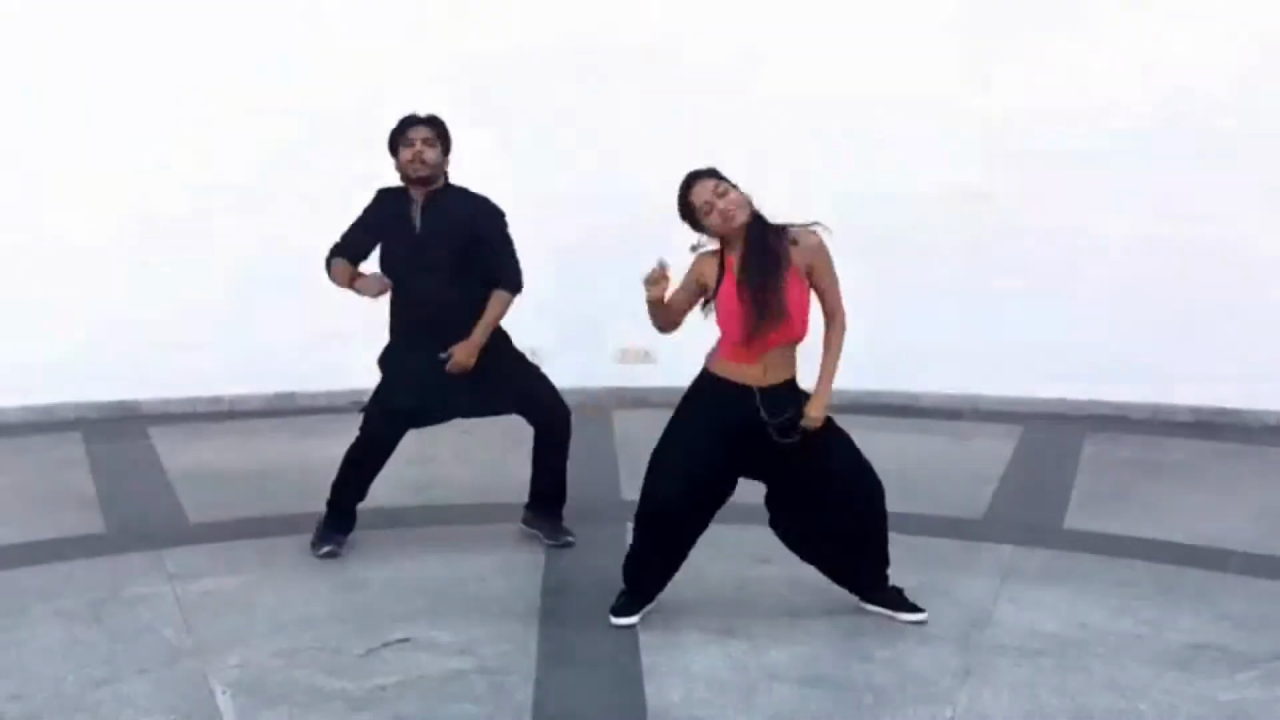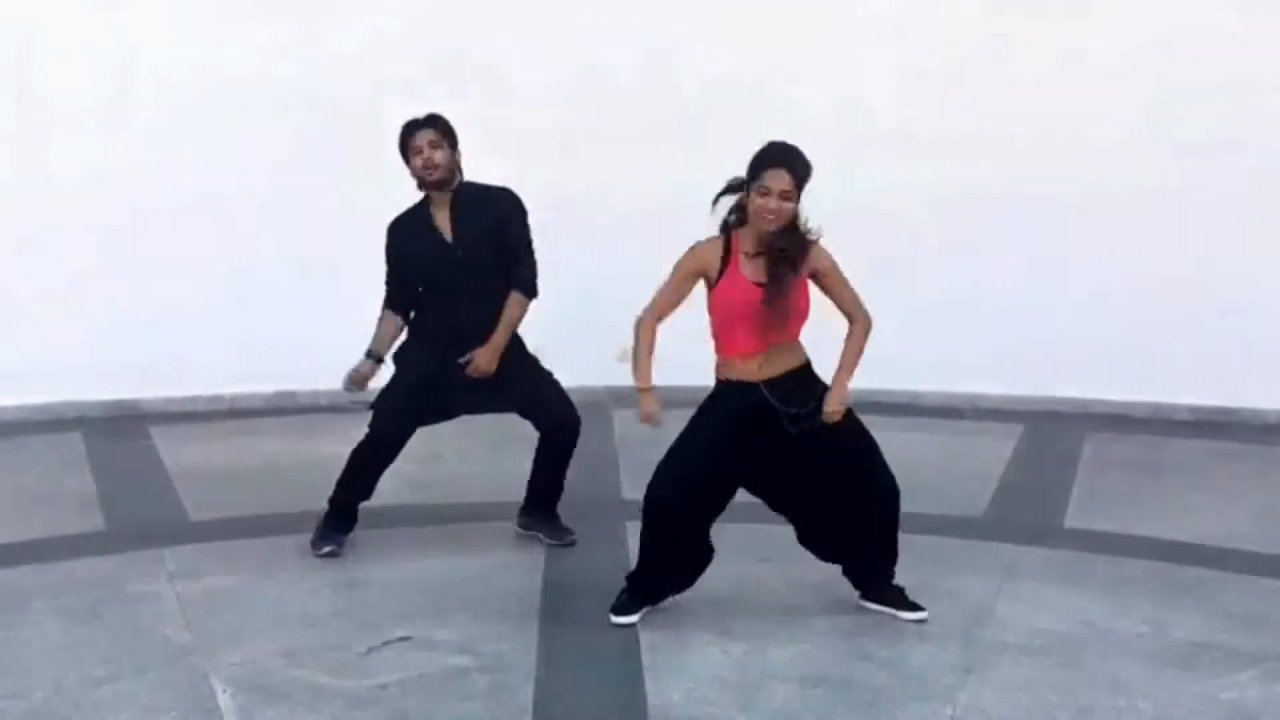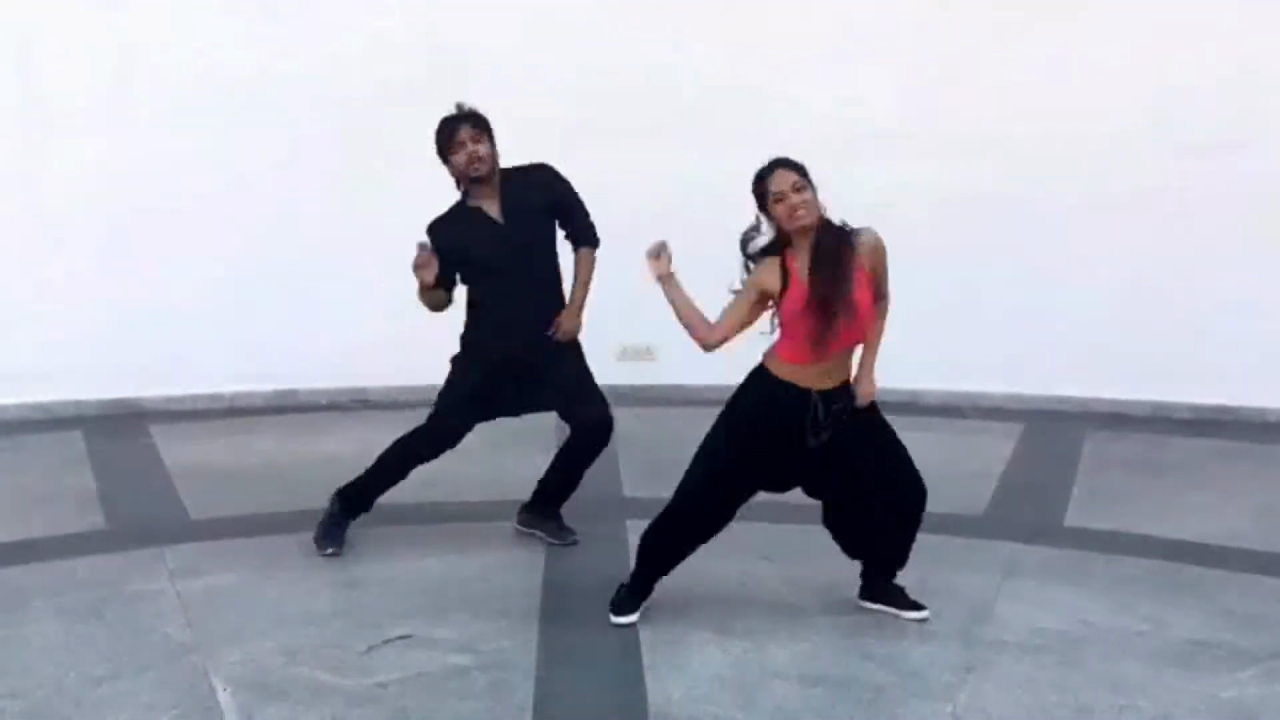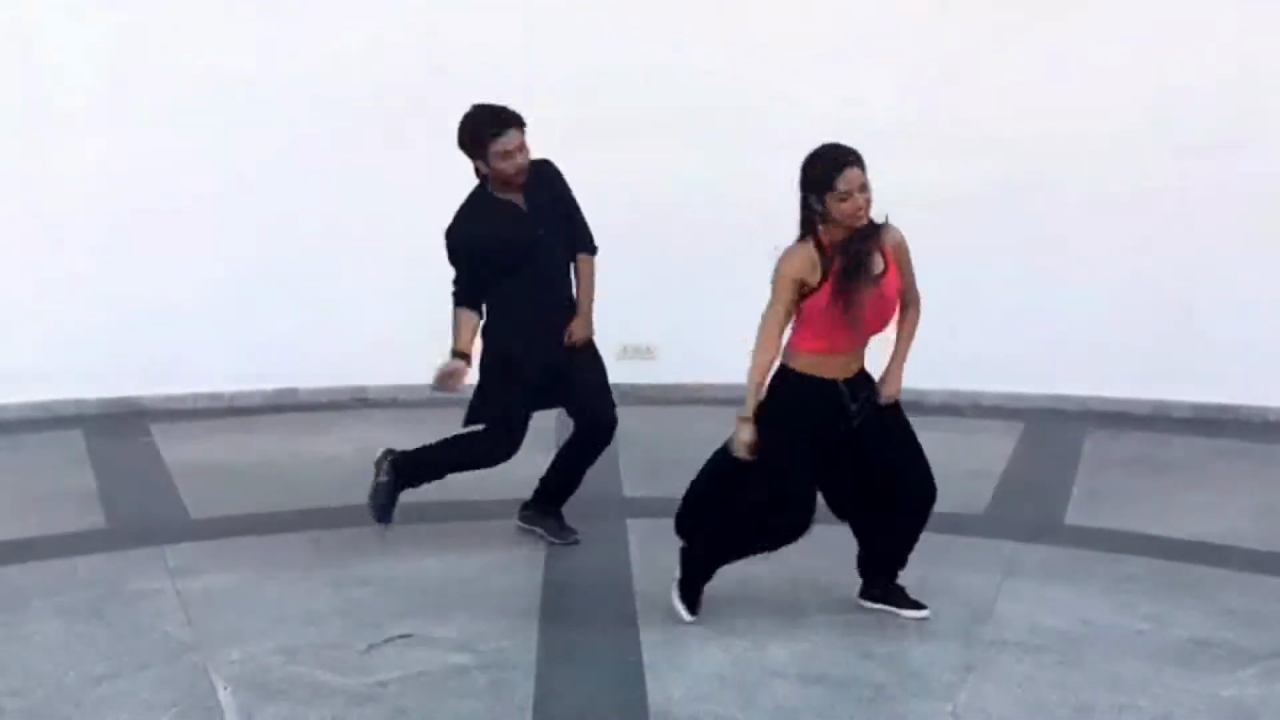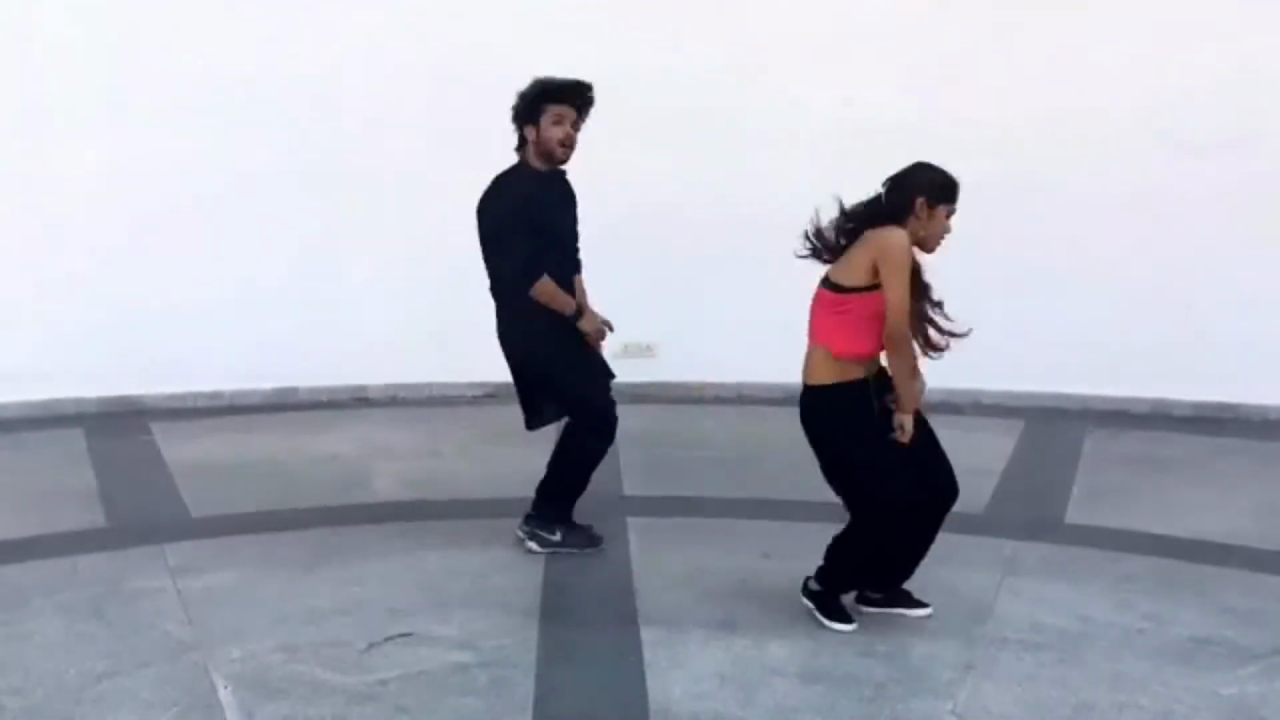
dt=0.2s
person 1, frame 1
left shoulder: (803, 245)
right shoulder: (708, 266)
left elbow: (835, 320)
right elbow: (667, 324)
left wrist: (823, 392)
right wrist: (654, 298)
left hip: (784, 400)
right hip: (717, 400)
left knee: (856, 491)
right knee: (667, 499)
left ankle: (874, 586)
right ankle: (639, 587)
person 1, frame 2
left shoulder: (807, 252)
right shoulder: (710, 253)
left elbow: (859, 317)
right elbow: (648, 321)
left wrist: (841, 385)
right wrist: (645, 389)
left hip: (802, 395)
right hip: (735, 402)
left knee: (873, 488)
right knee: (672, 498)
left ankle: (875, 584)
right ankle: (644, 587)
person 1, frame 3
left shoulder: (865, 247)
right shoulder: (769, 272)
left elbow: (879, 304)
right elbow: (711, 338)
left wrist: (868, 369)
right wrist: (666, 279)
left hip: (839, 400)
right hip: (773, 400)
left knee: (902, 494)
right knee: (708, 495)
left ankle: (878, 584)
right ankle: (639, 582)
person 1, frame 4
left shoulder: (889, 242)
right shoulder: (801, 259)
left elbow: (911, 304)
right elbow: (769, 340)
left wrist: (896, 367)
right wrist: (748, 416)
left hip: (856, 385)
right hip: (800, 394)
left knee: (911, 490)
right knee: (782, 511)
left ankle: (880, 582)
right ankle: (697, 564)
person 1, frame 5
left shoulder: (890, 249)
right shoulder: (894, 245)
left elbow: (897, 339)
right elbow: (899, 335)
left wrist: (906, 402)
right wrist: (908, 399)
left hip: (867, 387)
right hip: (832, 399)
left knee: (935, 490)
right knee: (895, 505)
left ankle: (876, 584)
right ankle: (825, 582)
person 2, frame 1
left shoulder: (476, 210)
right shoulder: (385, 207)
left elbow: (508, 281)
right elbow: (337, 260)
left wrist: (475, 343)
right wrist: (361, 280)
left hip: (481, 345)
right hip: (413, 352)
left knee: (554, 416)
right knee: (373, 438)
left ankle: (543, 511)
right ankle: (337, 519)
person 2, frame 2
left shoulder: (499, 205)
right shoulder: (404, 230)
left elbow: (524, 283)
right elbow: (396, 308)
left wrist: (493, 345)
right wrist: (373, 357)
left hip: (496, 347)
right hip: (429, 353)
left knee: (562, 421)
right knee: (382, 437)
left ankle: (539, 511)
right ankle: (338, 520)
person 2, frame 3
left shoulder: (539, 181)
right shoulder: (449, 229)
left elbow: (585, 239)
right elbow: (439, 301)
left wrist: (575, 308)
right wrist: (427, 282)
left hip: (552, 336)
right hip: (489, 347)
left knee: (596, 425)
right knee: (439, 433)
left ankle: (541, 510)
right ankle: (347, 504)
person 2, frame 4
left shoulder: (546, 177)
right shoulder: (469, 225)
left elbow: (583, 244)
right elbow: (468, 299)
left wrist: (585, 312)
right wrist: (461, 355)
left hip: (562, 327)
right hip: (512, 340)
left knee: (600, 423)
right knee: (501, 440)
left ankle: (541, 509)
right ankle: (399, 469)
person 2, frame 5
left shoulder: (556, 185)
right shoulder: (509, 194)
right elbow: (522, 272)
left wrist: (585, 313)
right wrist: (580, 313)
left hip: (553, 320)
right hip: (532, 326)
left knee: (590, 415)
right knee: (597, 417)
left ankle: (546, 516)
right ankle: (547, 524)
